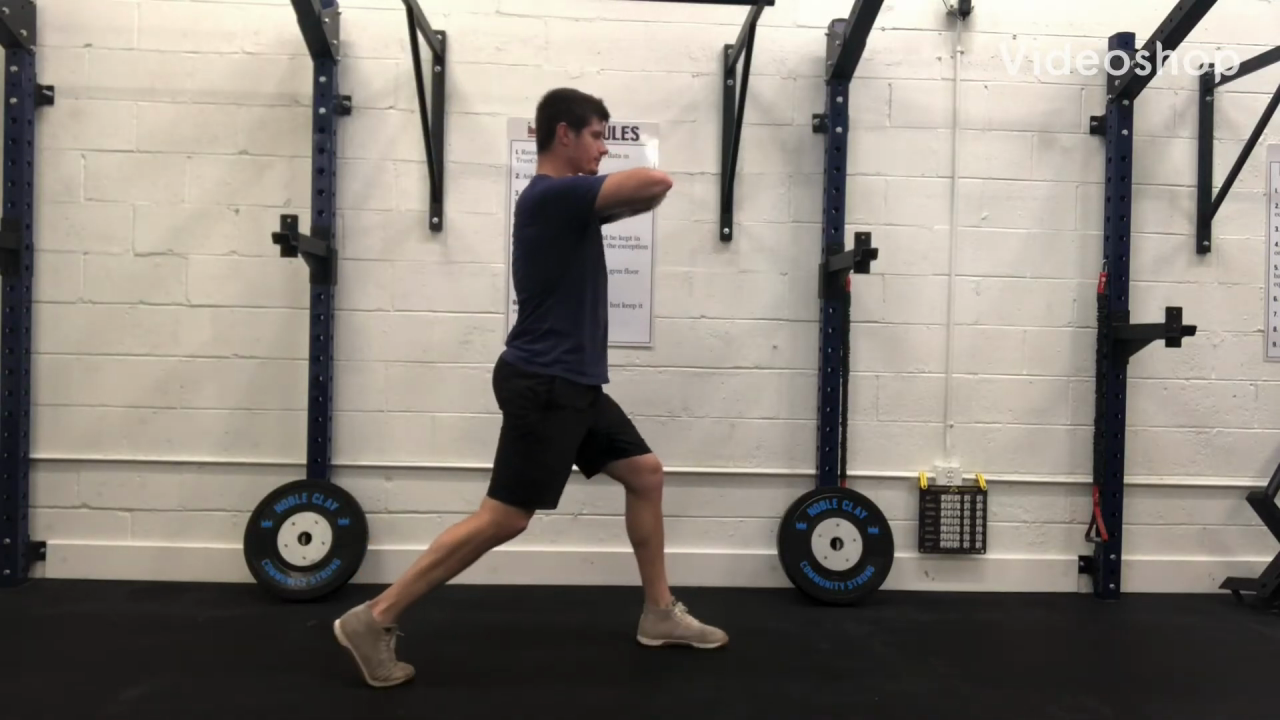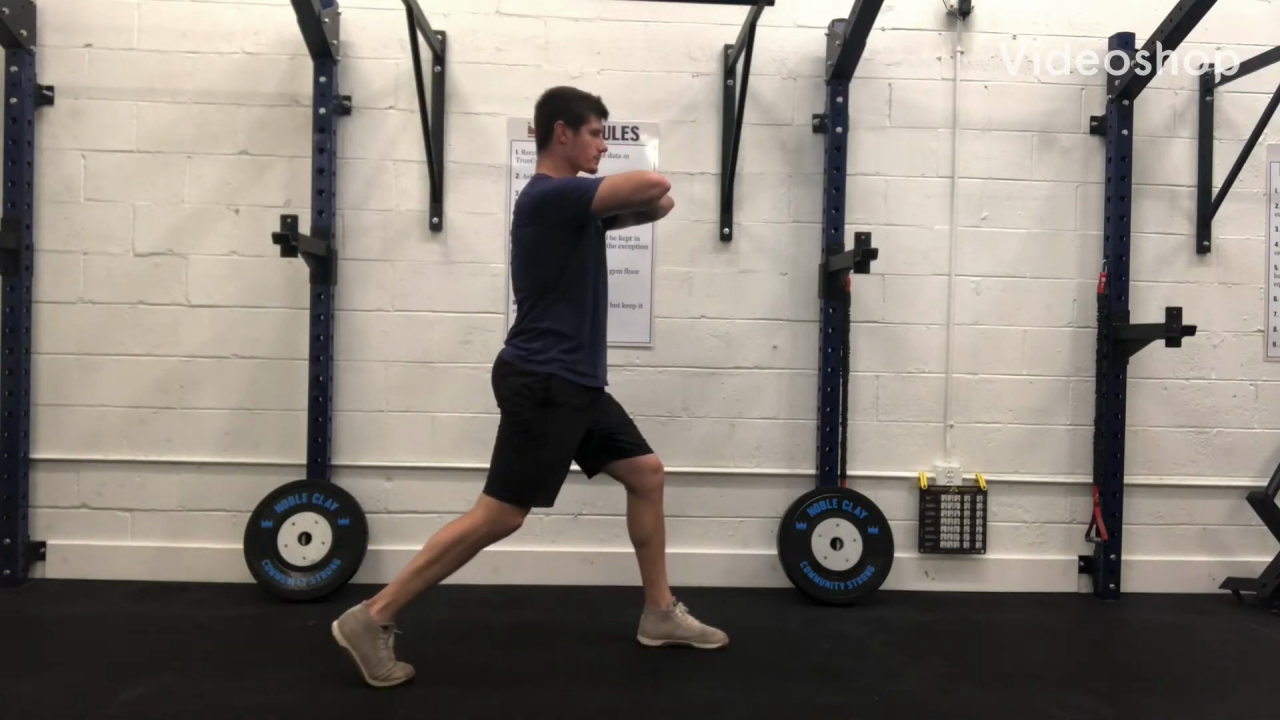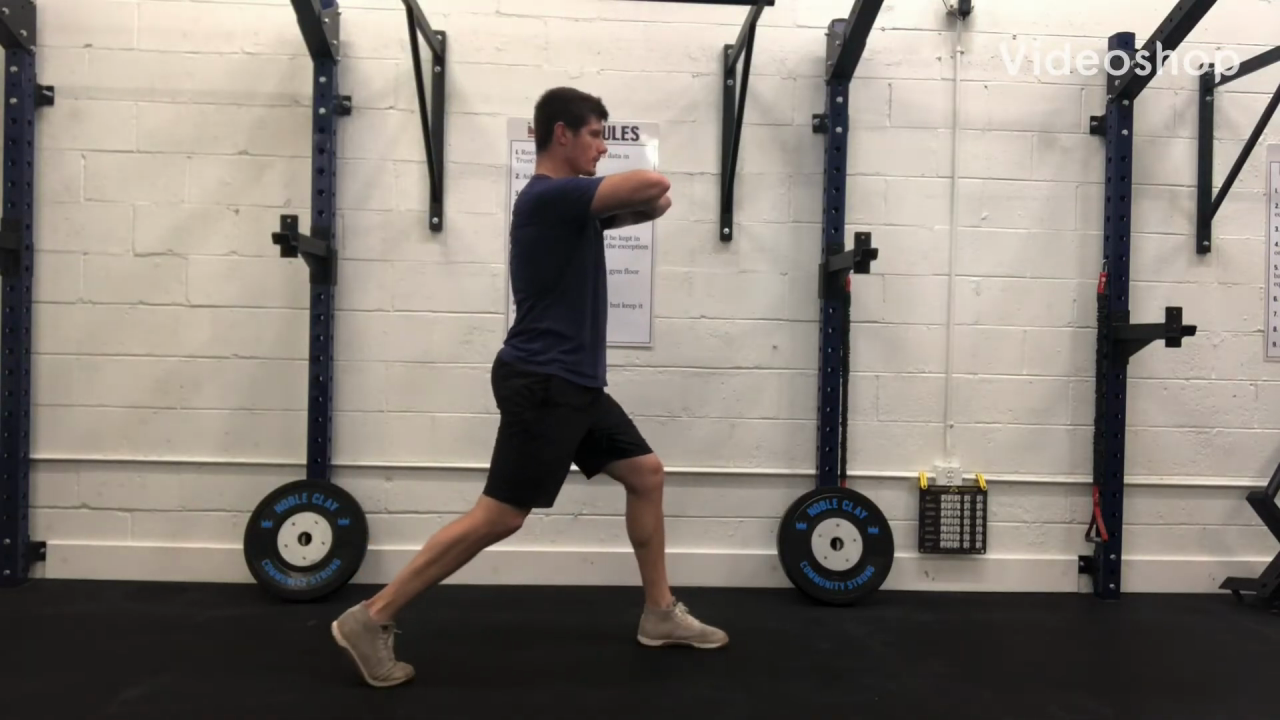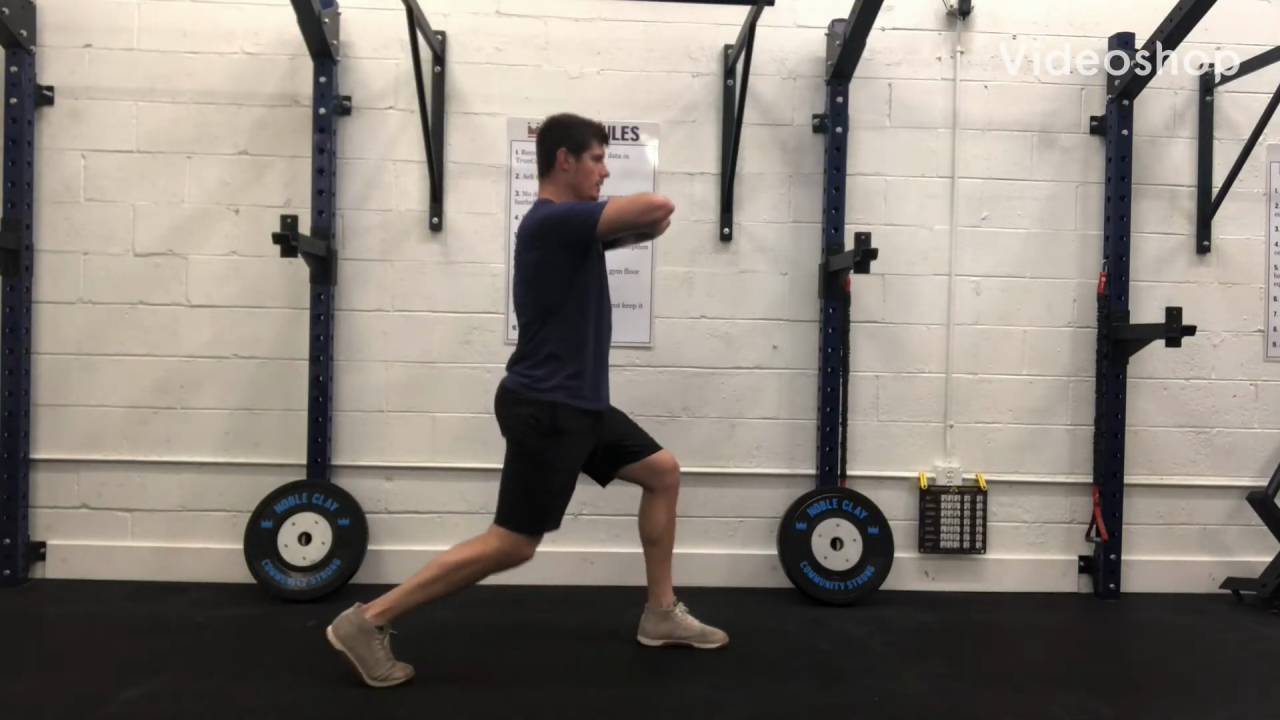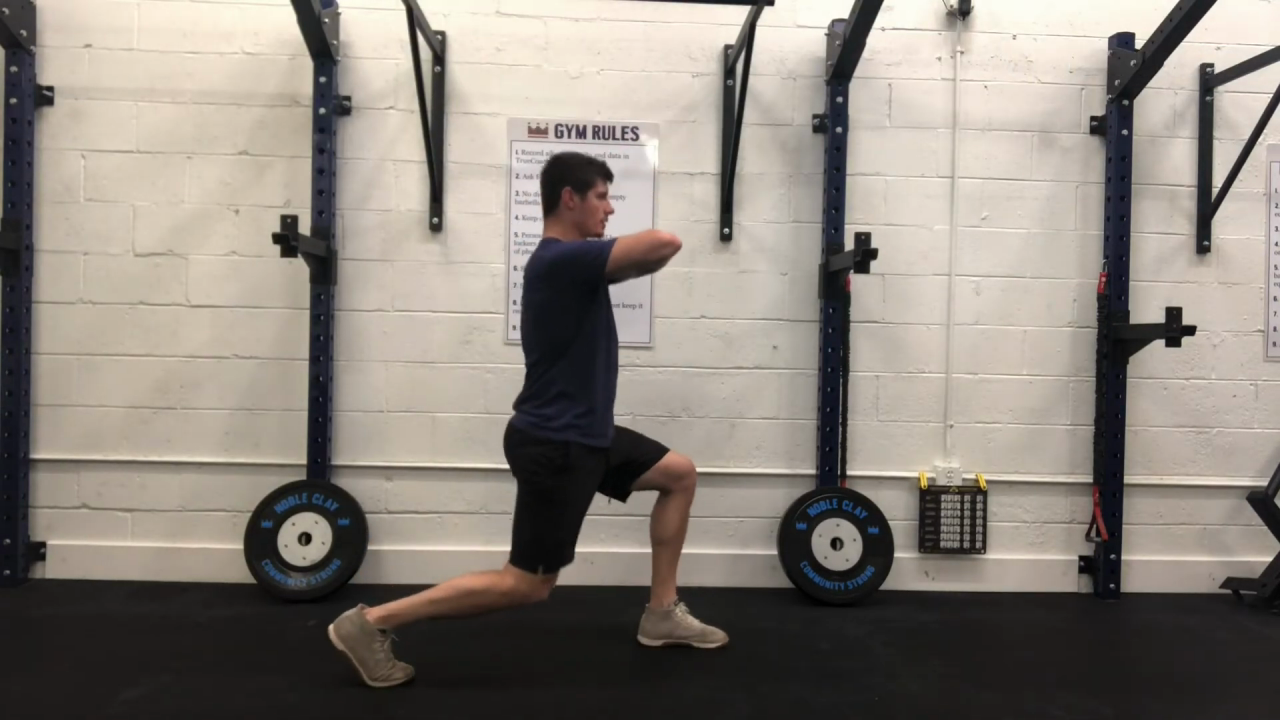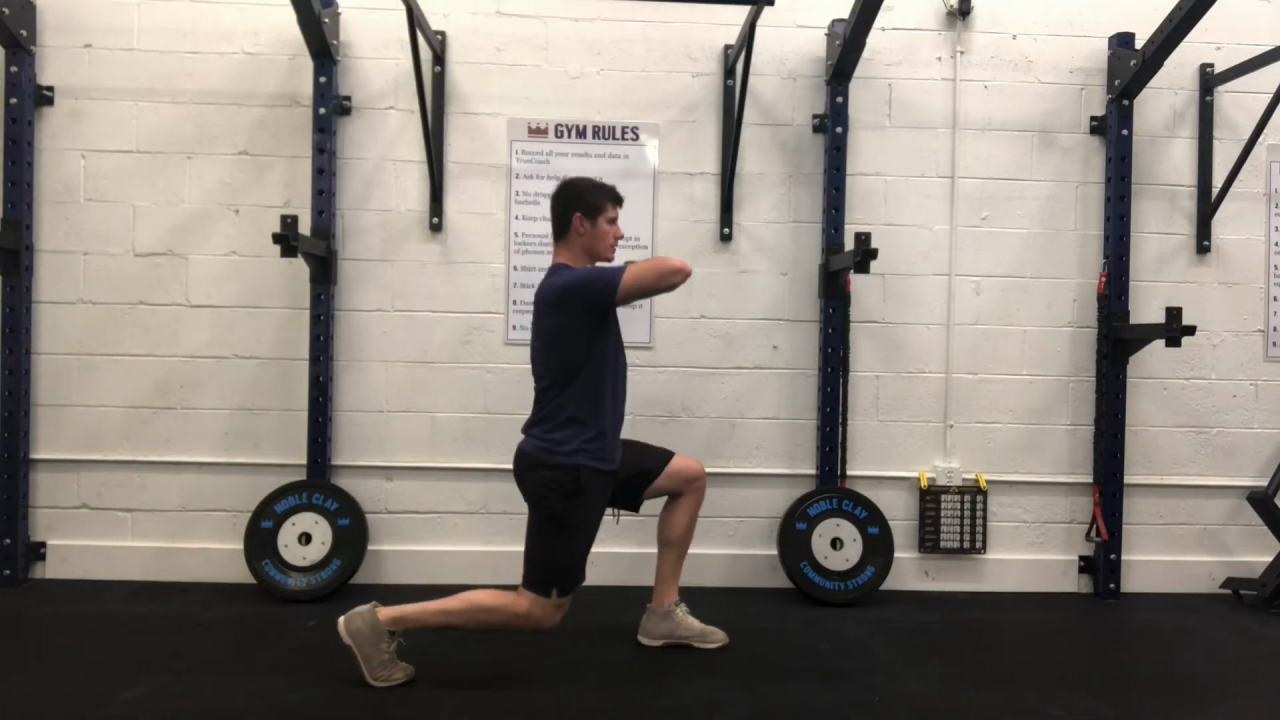
dt=0.4s
person 1, frame 1
left shoulder: (570, 199)
right shoulder: (552, 195)
left elbow: (646, 195)
right elbow: (656, 181)
left wrist: (637, 198)
right wrist: (638, 192)
left hip: (574, 382)
right hip: (543, 383)
left knee: (646, 475)
right knee: (504, 517)
left ankle: (661, 613)
right ankle: (373, 622)
person 1, frame 2
left shoulder: (572, 200)
right shoulder: (549, 196)
left elbow: (655, 203)
right elbow: (653, 185)
left wrist: (647, 206)
right wrist: (647, 201)
left hip: (576, 382)
right hip: (542, 382)
left knee: (647, 475)
right knee: (499, 515)
left ankle: (661, 614)
right ankle: (371, 620)
person 1, frame 3
left shoulder: (569, 201)
right shoulder: (549, 196)
left elbow: (650, 204)
right elbow: (652, 185)
left wrist: (646, 205)
right wrist: (645, 200)
left hip: (574, 382)
right hip: (541, 383)
left knee: (646, 476)
right knee: (499, 516)
left ankle: (661, 613)
right ankle: (370, 619)
person 1, frame 4
left shoulder: (568, 224)
right shoulder: (554, 222)
left elbow: (647, 222)
right elbow: (657, 207)
left wrist: (644, 225)
right wrist: (646, 219)
left hip: (578, 403)
right hip: (545, 408)
left knee: (663, 473)
right knee: (511, 544)
left ankle: (661, 613)
right ankle: (366, 621)
person 1, frame 5
left shoulder: (570, 260)
right shoulder: (561, 260)
left elbow: (647, 254)
right elbow: (664, 244)
left wrist: (641, 258)
right wrist: (646, 254)
left hip: (583, 435)
right hip: (554, 445)
left knee: (680, 474)
right knee: (526, 584)
left ankle: (662, 613)
right ankle: (371, 623)
person 1, frame 6
left shoulder: (578, 285)
right shoulder: (571, 287)
left elbow: (644, 278)
right elbow: (675, 271)
left wrist: (642, 275)
right wrist: (646, 272)
left hip: (589, 454)
right hip: (565, 468)
left knee: (690, 477)
right knee: (539, 610)
left ankle: (663, 613)
right ankle: (380, 622)
